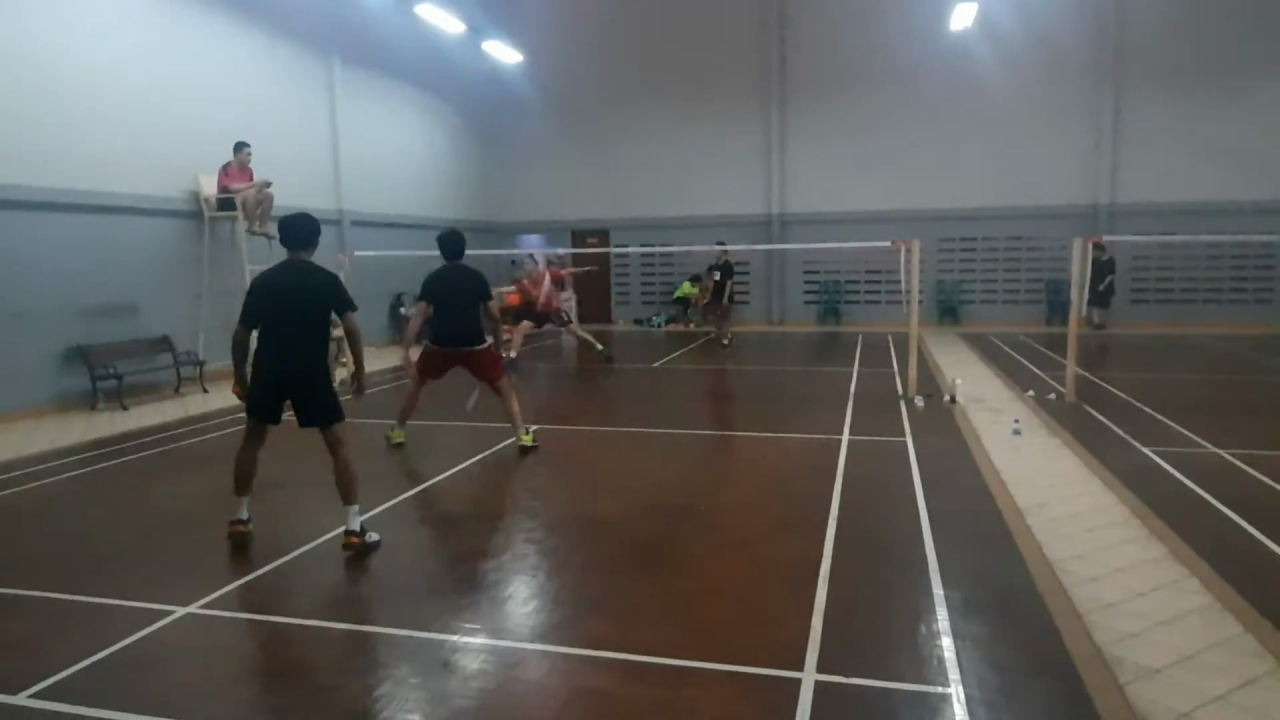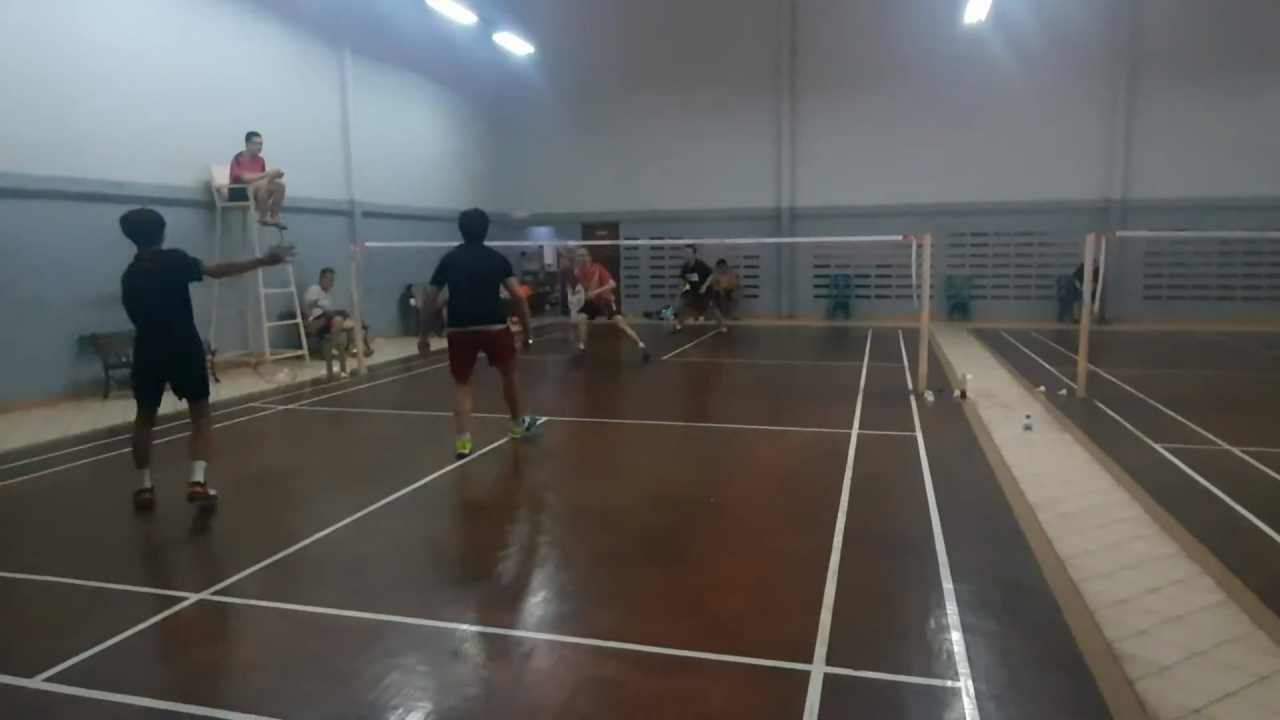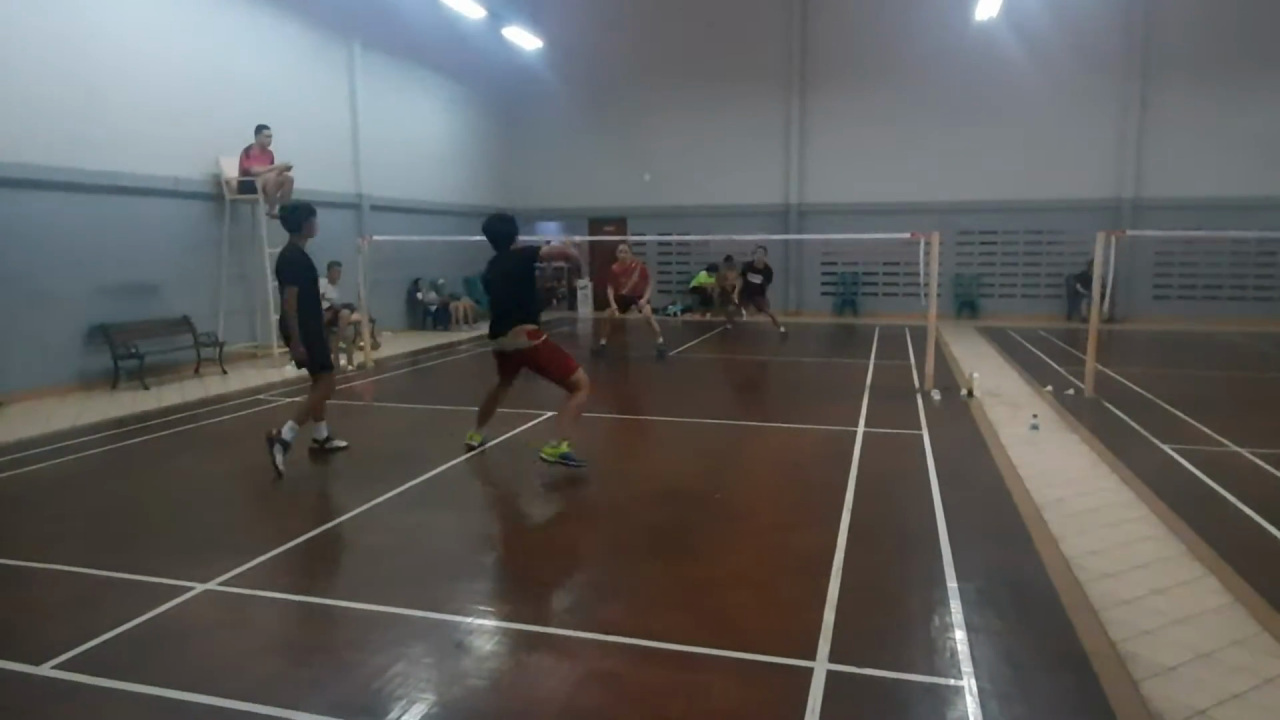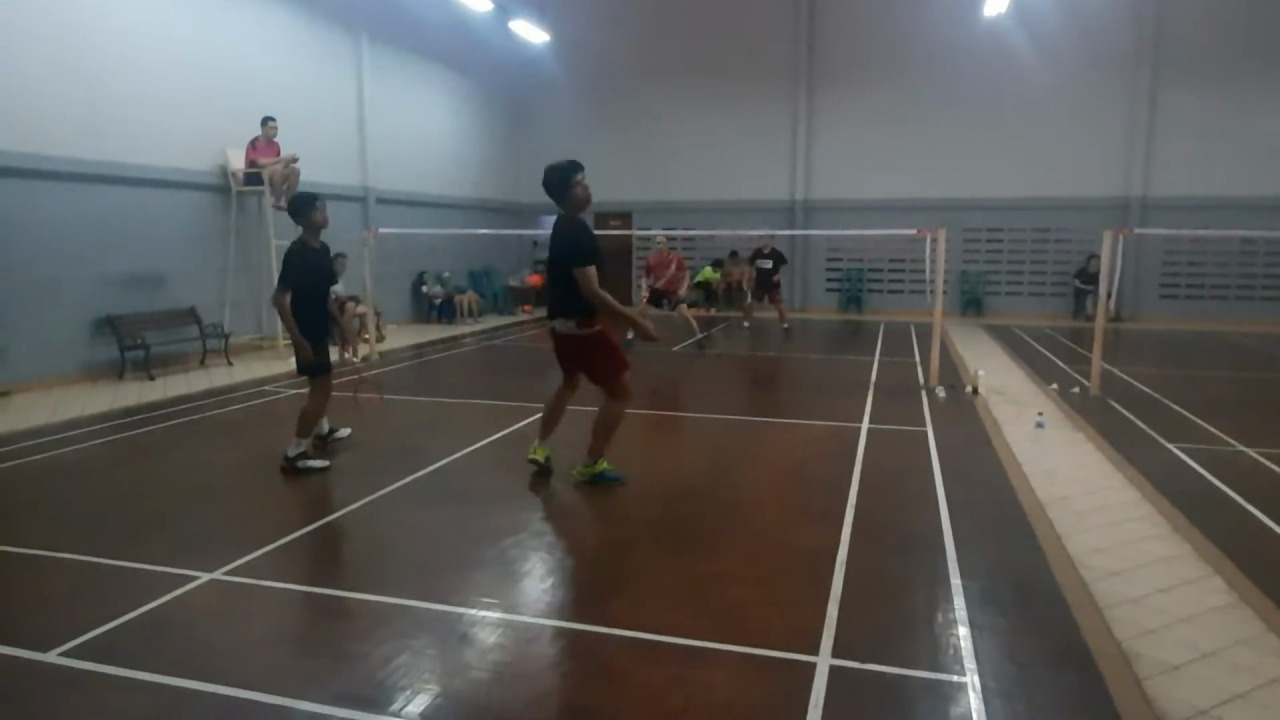
dt=1s
person 1, frame 1
left shoulder: (262, 282)
right shoulder: (327, 280)
left elbow: (241, 336)
right elbow: (352, 327)
left wrist: (240, 376)
right wrist: (359, 367)
left hip: (267, 374)
right hip: (312, 374)
left knee: (251, 441)
right knee: (339, 448)
left ankle: (241, 520)
right ankle: (354, 530)
person 1, frame 2
left shoulder: (129, 277)
right shoulder: (172, 259)
right elbow: (214, 271)
right wrist: (264, 261)
left hip: (147, 356)
right hip: (186, 350)
left knee: (145, 419)
right knee: (201, 416)
left ankle: (144, 488)
right ankle: (198, 481)
person 1, frame 3
left shoulder: (289, 255)
right shoulder: (296, 257)
right elbow: (289, 299)
right wrist: (296, 340)
left hip: (307, 329)
right hip: (305, 331)
left knee: (320, 382)
right knee: (325, 386)
left ankle: (321, 436)
right ankle: (283, 435)
person 1, frame 4
left shoulder: (323, 249)
right shoulder: (297, 253)
right elbow: (279, 298)
left wrist: (339, 322)
right wrist: (297, 339)
left hip: (321, 327)
right hip: (308, 331)
left knee: (322, 382)
right knee: (321, 388)
left ankle: (322, 429)
right ankle: (294, 455)
person 2, frame 1
left shoulder: (432, 279)
right shoulder: (477, 277)
left elbow: (418, 316)
right elbow: (494, 315)
left wrist: (405, 351)
right wrist: (496, 344)
left hip: (440, 346)
right hip: (475, 345)
left knee: (418, 382)
right knee: (503, 387)
left ankle: (398, 431)
right ankle: (522, 434)
person 2, frame 2
left shoulder: (449, 259)
right shoulder: (496, 258)
left elbow: (430, 299)
right elbow: (518, 296)
left wrist: (423, 334)
right wrist: (528, 331)
left hip: (459, 328)
right hip: (494, 326)
left knee: (462, 382)
right knee: (509, 372)
left ankle: (463, 440)
right ankle: (518, 424)
person 2, frame 3
left shoulder: (490, 272)
right shoulder: (522, 255)
right elbow: (563, 251)
right wrist: (577, 260)
left hip: (500, 341)
right hip: (528, 337)
left knee: (503, 383)
right knee: (580, 386)
left ankle: (476, 435)
right ankle: (557, 446)
person 2, frame 4
left shoulder: (564, 228)
right shoulder: (576, 233)
right elbow: (592, 290)
right wrist: (635, 321)
left hip: (561, 322)
right hip: (581, 324)
left knee: (569, 385)
right knee: (619, 392)
left ankle: (540, 447)
right ankle: (592, 465)
